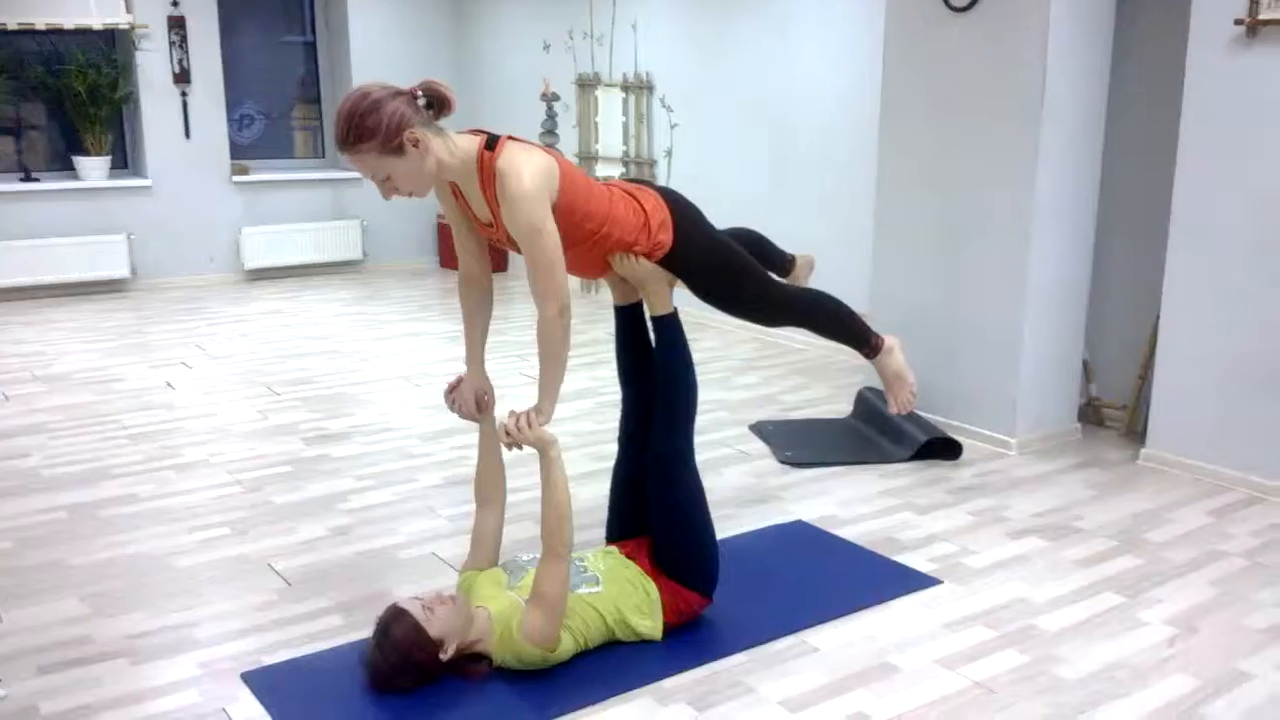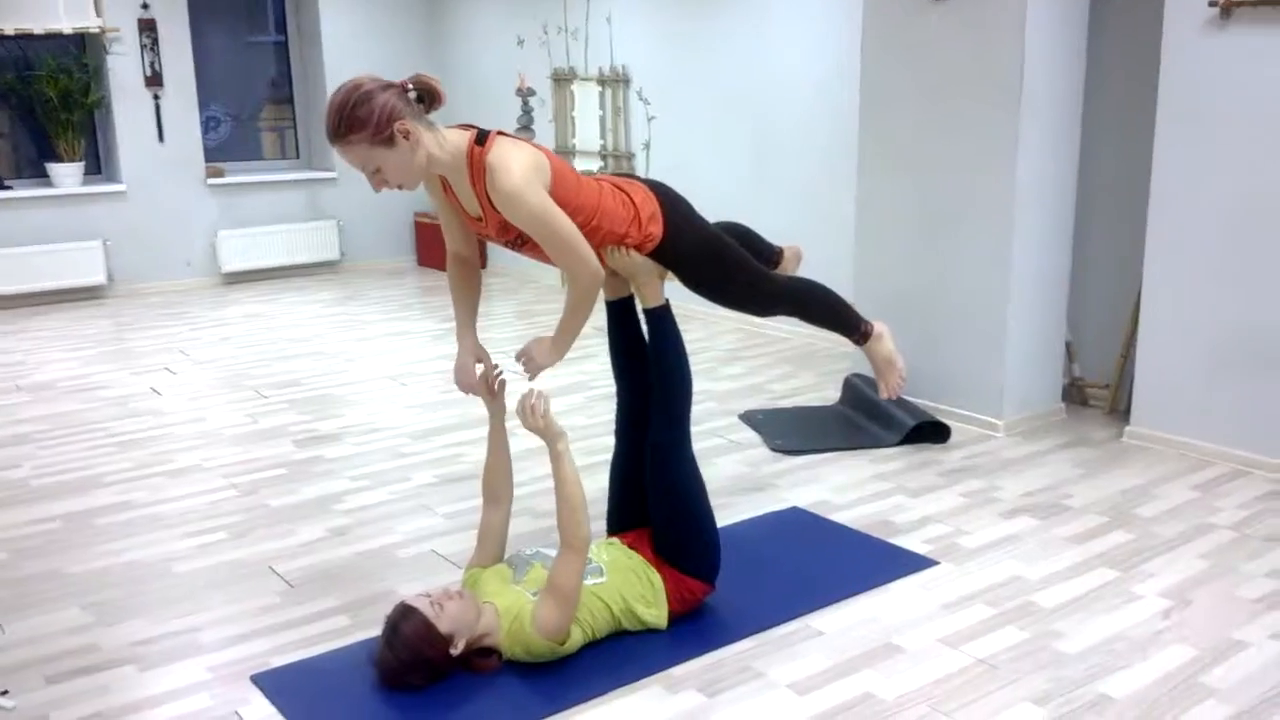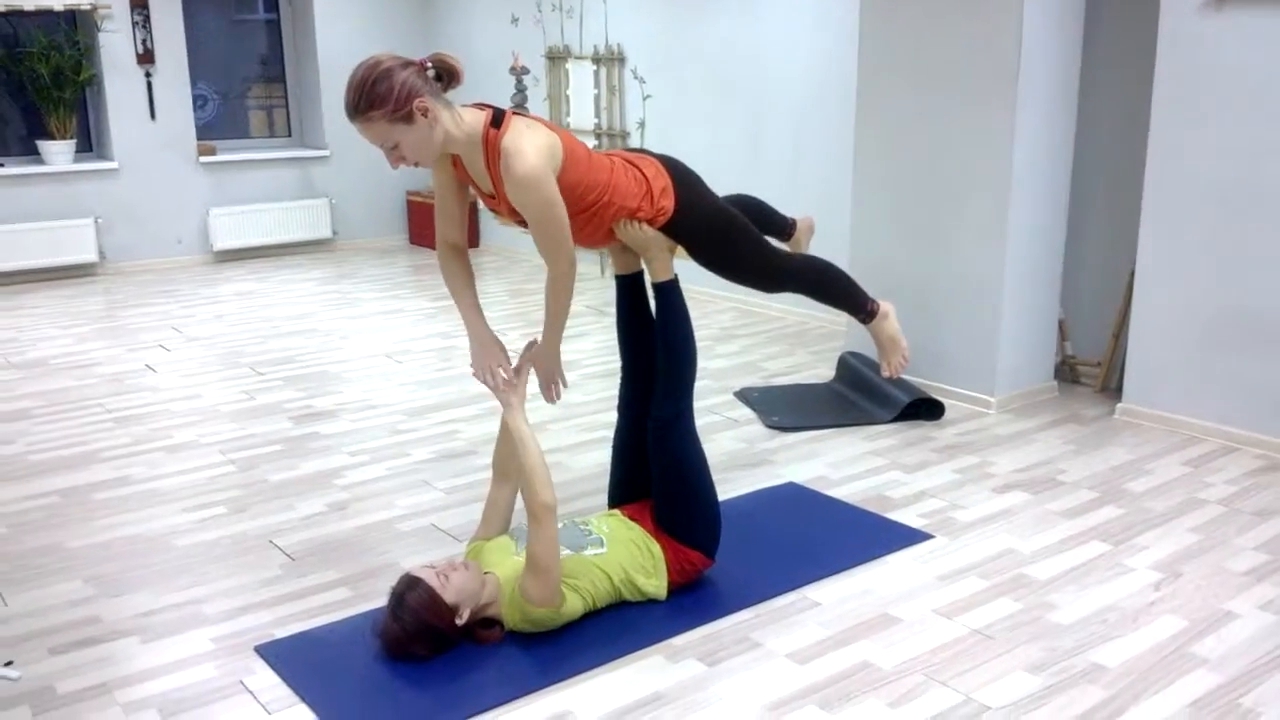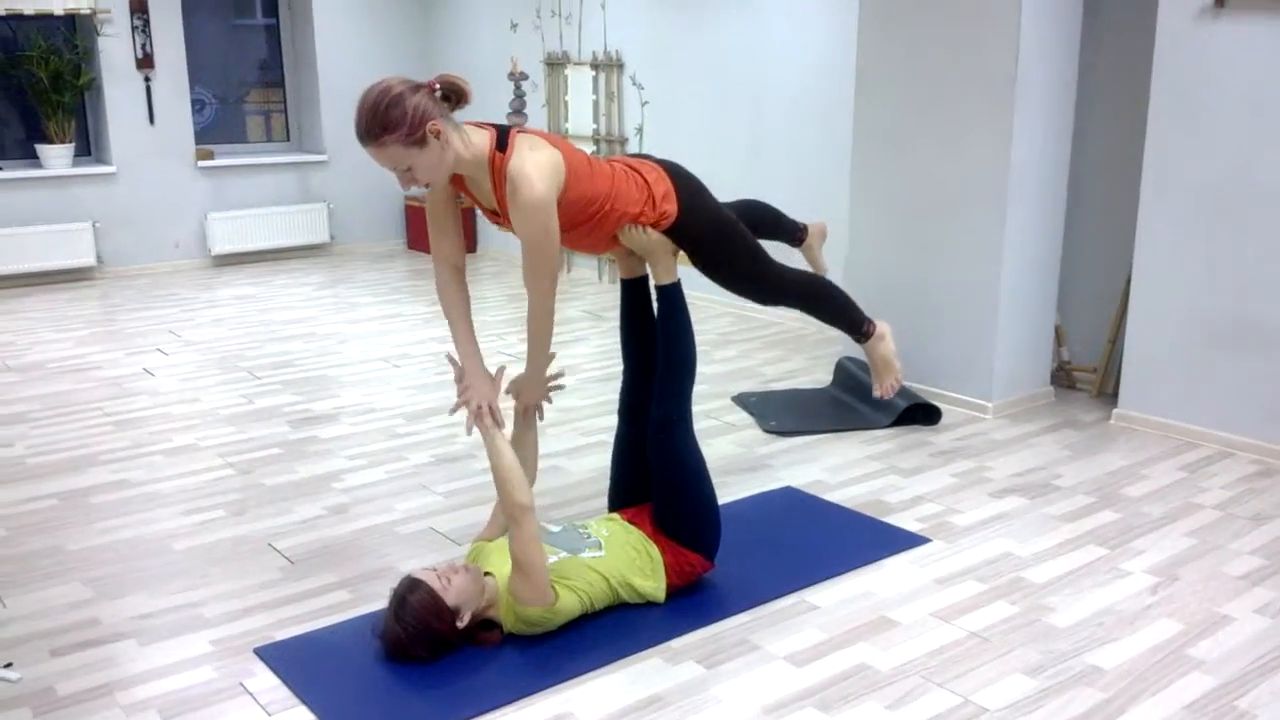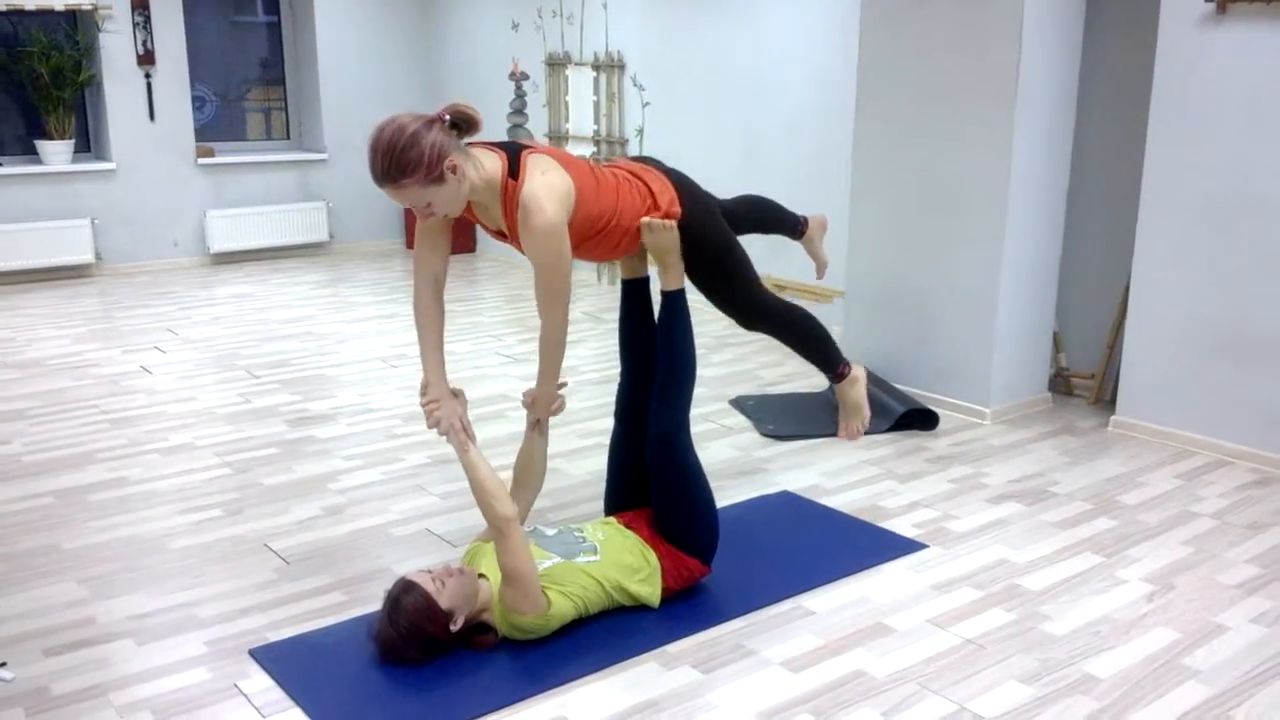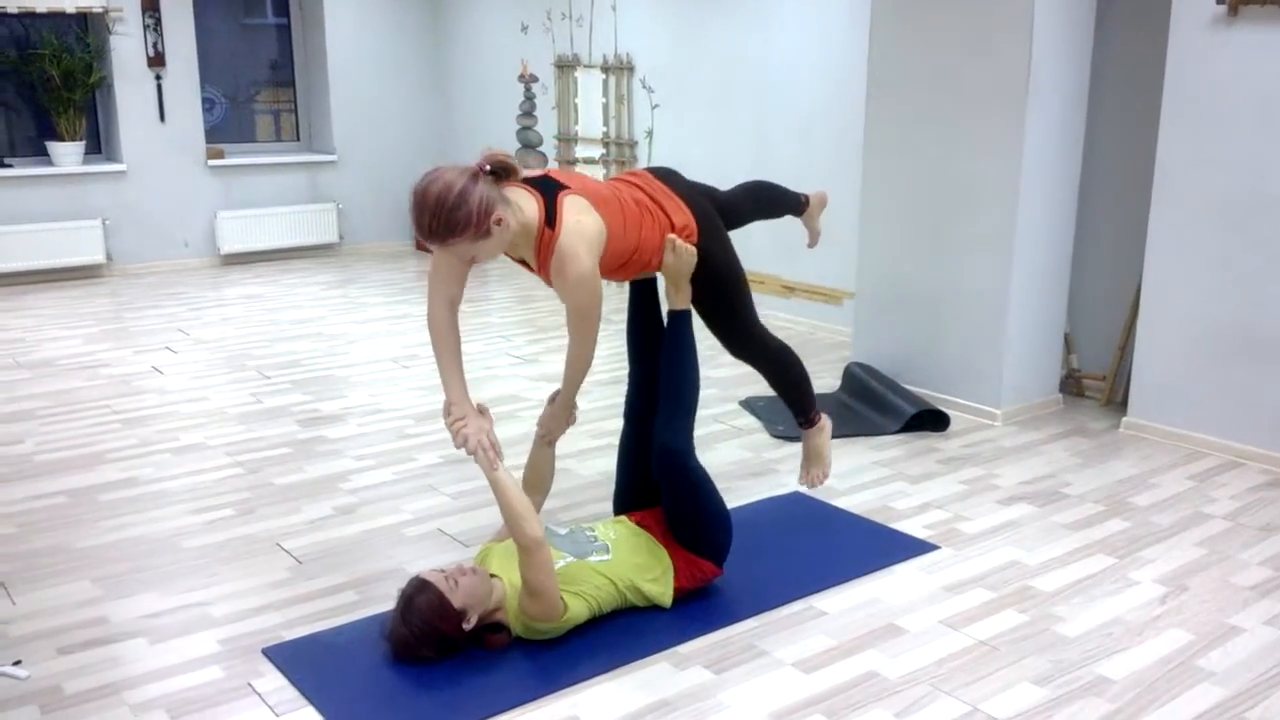
dt=0.4s
person 1, frame 1
left shoulder: (516, 179)
right shoulder: (450, 176)
left elbow: (554, 306)
right elbow: (474, 275)
left wrist: (544, 409)
right wrist: (474, 370)
left hip: (661, 230)
right hip: (623, 216)
left knee: (768, 304)
right knee: (728, 248)
left ankle: (879, 348)
right ankle: (791, 263)
person 1, frame 2
left shoulder: (506, 176)
right shoulder: (438, 166)
left elbow: (587, 273)
right elbow: (462, 258)
left wrist: (555, 348)
right wrist: (466, 340)
left hip: (650, 225)
right hip: (613, 206)
left knee: (760, 294)
right knee: (717, 240)
left ankle: (869, 334)
right ankle: (779, 255)
person 1, frame 3
left shoulder: (520, 159)
right shoulder: (448, 149)
left elbow: (562, 266)
right elbow: (451, 244)
left wrist: (547, 353)
right wrist: (478, 333)
left hip: (660, 198)
right hip: (625, 184)
left knee: (768, 271)
right knee: (728, 213)
left ankle: (875, 313)
right ankle: (792, 227)
person 1, frame 4
left shoulder: (526, 180)
right shoulder: (447, 164)
left elbow: (542, 296)
right elbow: (448, 269)
left wrist: (532, 380)
right wrist: (473, 369)
left hip: (663, 202)
right hip: (626, 189)
left knee: (767, 283)
right knee: (733, 222)
left ankle: (871, 334)
person 1, frame 5
left shoulder: (537, 203)
right shoulder: (446, 180)
left elbow: (555, 318)
right elbow: (428, 286)
left wrist: (544, 395)
right wrist: (437, 386)
left hip: (666, 206)
right hip: (627, 189)
left knee: (752, 307)
right knee: (726, 215)
left ankle: (845, 376)
right ankle: (806, 227)
person 1, frame 6
left shoulder: (571, 250)
right shoulder: (473, 206)
left elbow: (583, 347)
right elbow: (442, 308)
left wrist: (562, 409)
right wrist: (461, 406)
left hip: (680, 224)
right hip: (641, 193)
left knee: (745, 338)
right knee: (730, 207)
left ankle: (813, 424)
right ankle: (806, 204)
person 2, frame 1
left shoulder: (477, 593)
right shoulder: (523, 642)
left elbow: (489, 507)
right elbow: (557, 550)
left wrist: (485, 424)
right wrist: (549, 452)
left hip: (627, 559)
right hip: (672, 588)
right knee: (668, 450)
right ankle: (656, 297)
person 2, frame 2
left shoulder: (482, 589)
right shoulder: (532, 635)
left elbow: (496, 504)
right elbow: (576, 544)
left wrist: (496, 417)
right wrist: (557, 444)
left hip: (630, 552)
right hip: (675, 576)
right knee: (665, 438)
left ankle: (621, 291)
right ankle: (647, 291)
person 2, frame 3
left shoulder: (485, 559)
right shoulder: (529, 606)
left elbow: (504, 482)
right elbow: (543, 506)
left wrist: (512, 400)
right wrist: (515, 415)
left hip: (631, 524)
right hip: (675, 547)
right knee: (668, 413)
right ankle: (658, 266)
person 2, frame 4
left shoulder: (484, 559)
right shoulder: (525, 610)
left elbow: (516, 496)
right elbow: (521, 509)
left wrist: (525, 414)
right wrist: (487, 427)
left hip: (630, 527)
right hip: (675, 551)
right knee: (667, 418)
left ankle: (635, 266)
right ankle: (661, 269)
person 2, frame 5
left shoulder: (480, 562)
right shoulder: (519, 618)
left elbow: (522, 494)
right elbow: (505, 520)
left wrist: (536, 424)
right wrist: (461, 442)
left hip: (629, 530)
right hip: (674, 555)
right knee: (665, 429)
right ankle: (670, 271)
person 2, frame 6
left shoulder: (493, 562)
right shoulder: (533, 617)
left elbow: (532, 497)
right elbow: (532, 538)
left wrist: (546, 435)
right wrist: (488, 460)
left hip: (639, 529)
right hip: (688, 556)
right knee: (668, 445)
left ankle: (645, 275)
right ankle: (677, 294)
